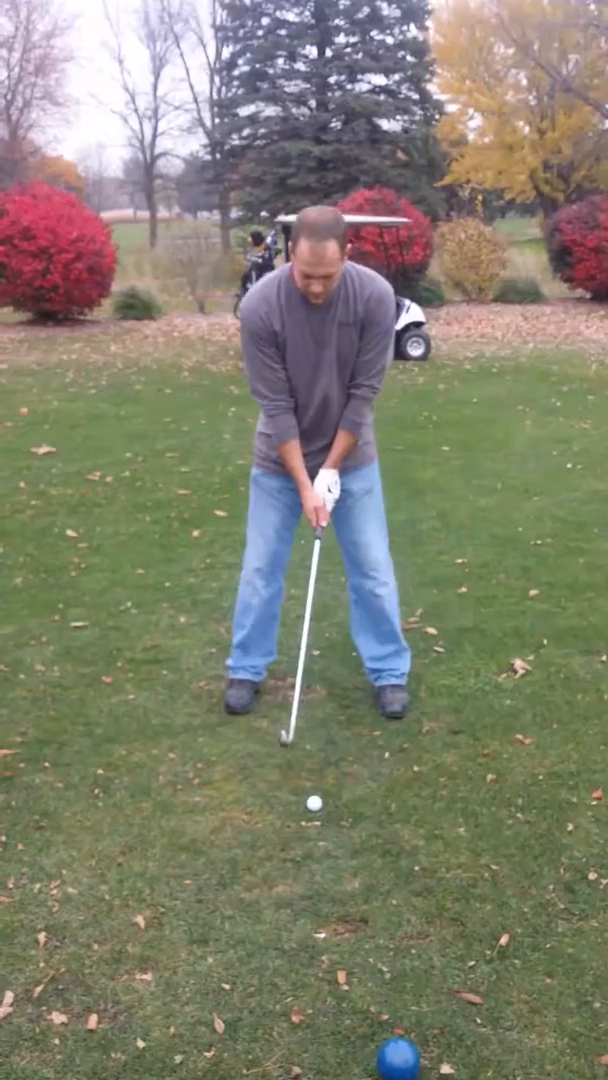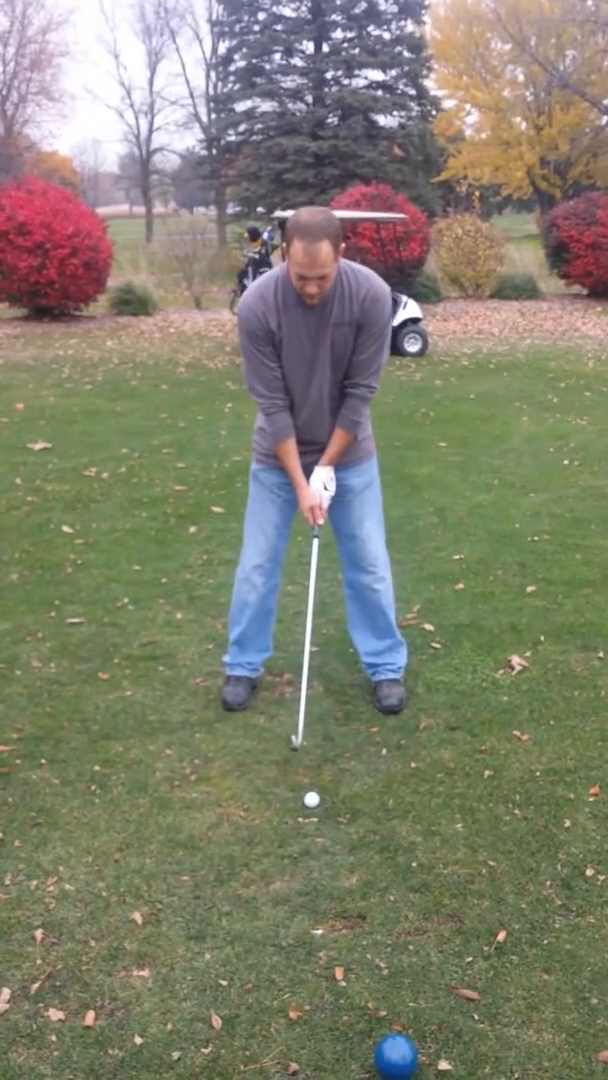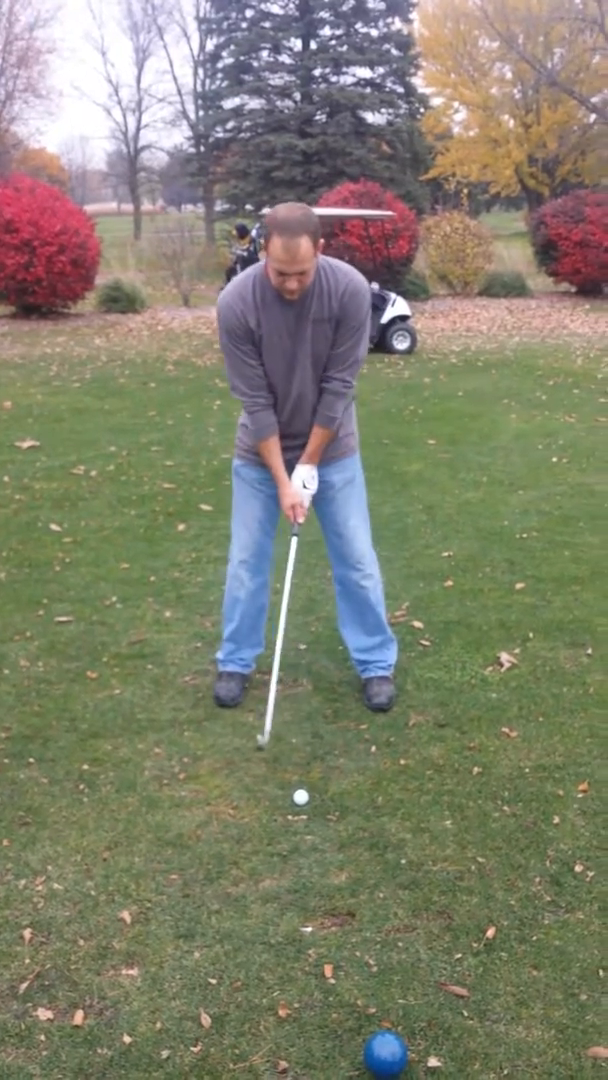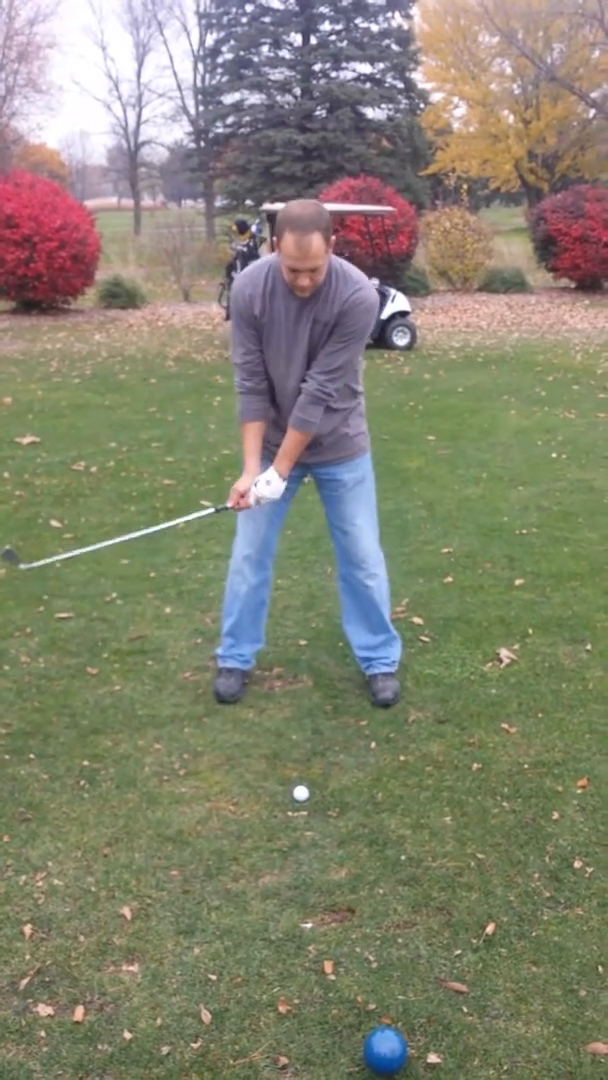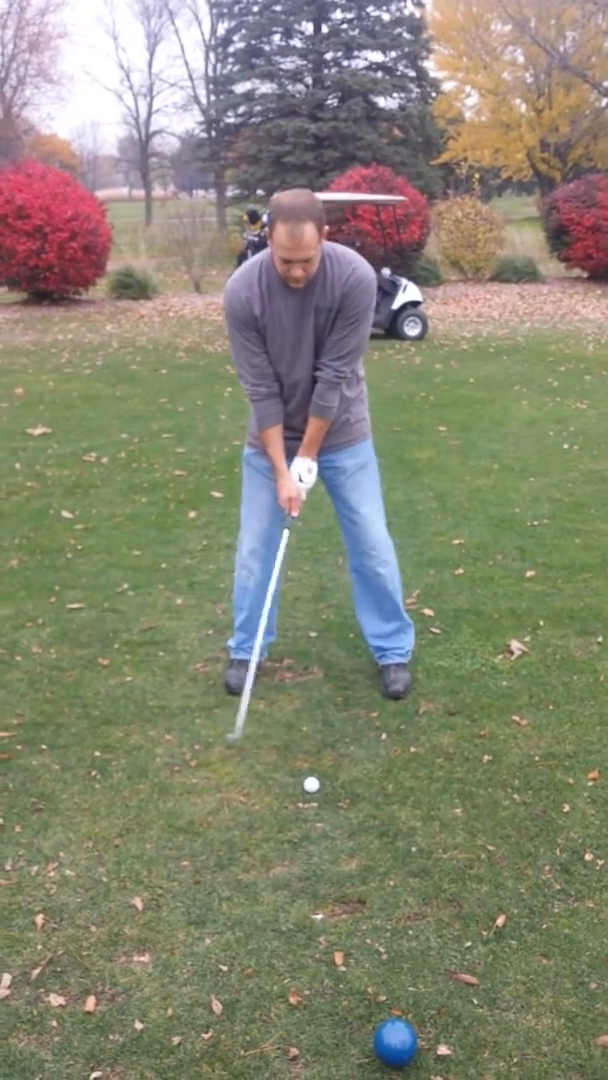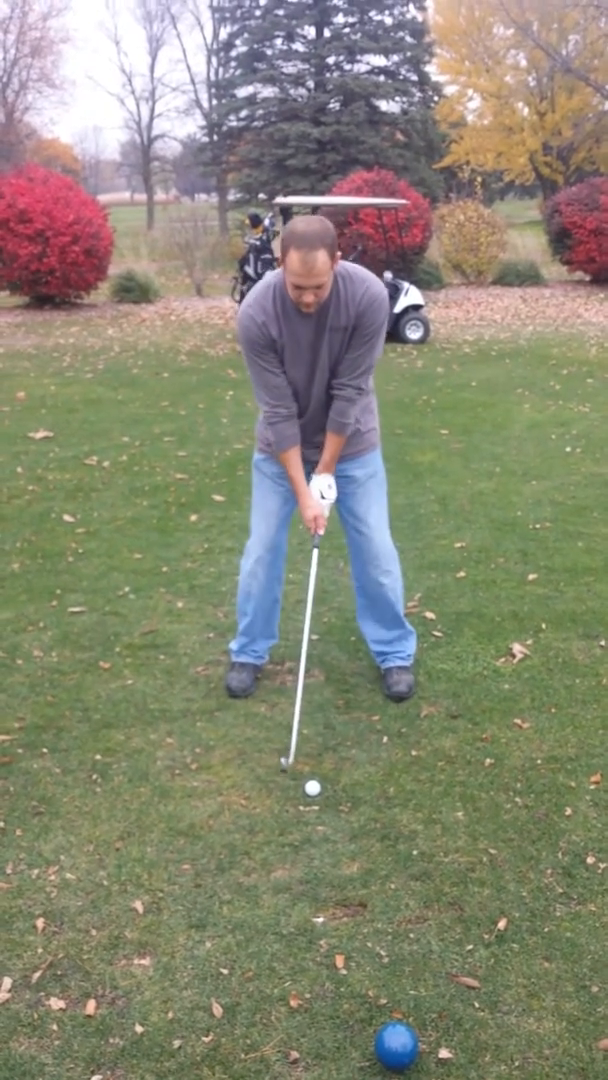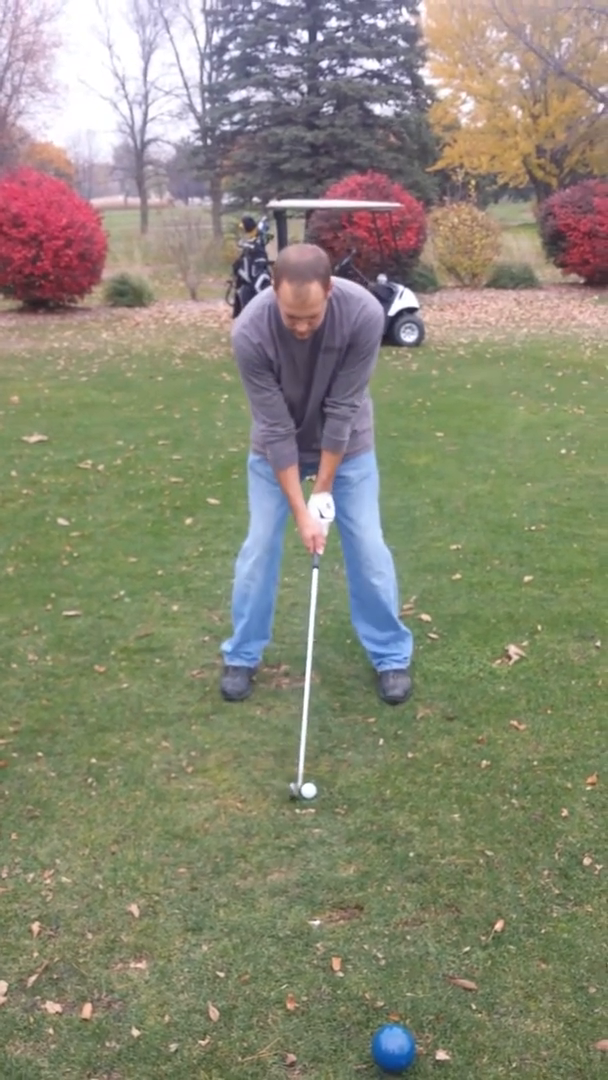
dt=0.4s
person 1, frame 1
left shoulder: (375, 296)
right shoulder: (260, 304)
left elbow: (365, 391)
right elbow: (275, 403)
left wrist: (332, 469)
right wrist: (304, 484)
left hip: (350, 453)
right hip: (280, 455)
left knee: (372, 566)
right knee: (261, 565)
left ankle: (389, 671)
right ankle: (246, 668)
person 1, frame 2
left shoulder: (371, 294)
right shoulder: (256, 305)
left elbow: (360, 390)
right elbow: (271, 402)
left wrist: (327, 466)
right wrist: (299, 482)
left hip: (348, 449)
right hip: (278, 452)
left knee: (369, 561)
right knee: (258, 561)
left ankle: (385, 666)
right ankle: (242, 665)
person 1, frame 3
left shoulder: (351, 289)
right shoulder: (236, 302)
left elbow: (340, 385)
right elbow: (254, 401)
left wrist: (309, 464)
right wrist: (282, 480)
left hip: (331, 445)
right hip: (262, 449)
left knee: (356, 556)
right knee: (247, 557)
left ankle: (375, 663)
right ankle: (235, 661)
person 1, frame 4
left shoulder: (358, 296)
right shoulder: (249, 289)
left elbow: (320, 391)
right elbow: (251, 385)
left wrist: (280, 472)
right wrist: (251, 468)
left hip: (339, 444)
right hip: (270, 439)
left knee: (361, 554)
right knee: (251, 551)
left ankle: (380, 659)
right ankle: (235, 657)
person 1, frame 5
left shoulder: (356, 277)
right shoulder: (242, 291)
left elbow: (335, 376)
right elbow: (260, 389)
left wrist: (308, 456)
right wrist: (281, 471)
left hip: (341, 431)
right hip: (271, 435)
left knee: (371, 540)
right knee: (257, 541)
left ankle: (393, 650)
right ankle: (245, 649)
person 1, frame 6
left shoulder: (369, 295)
right shoulder: (256, 313)
left elbow: (350, 391)
right elbow: (278, 410)
left wrist: (326, 471)
right wrist: (302, 491)
left hip: (351, 441)
right hip: (281, 445)
left knee: (374, 547)
right knee: (264, 547)
left ankle: (395, 653)
right ankle: (248, 652)
person 1, frame 7
left shoulder: (364, 313)
right shoulder: (249, 331)
left elbow: (342, 408)
right elbow: (276, 427)
left wrist: (324, 490)
right wrist: (300, 511)
left hip: (345, 443)
right hip: (276, 448)
left knee: (367, 546)
right knee: (261, 544)
left ankle: (391, 655)
right ankle: (241, 655)
